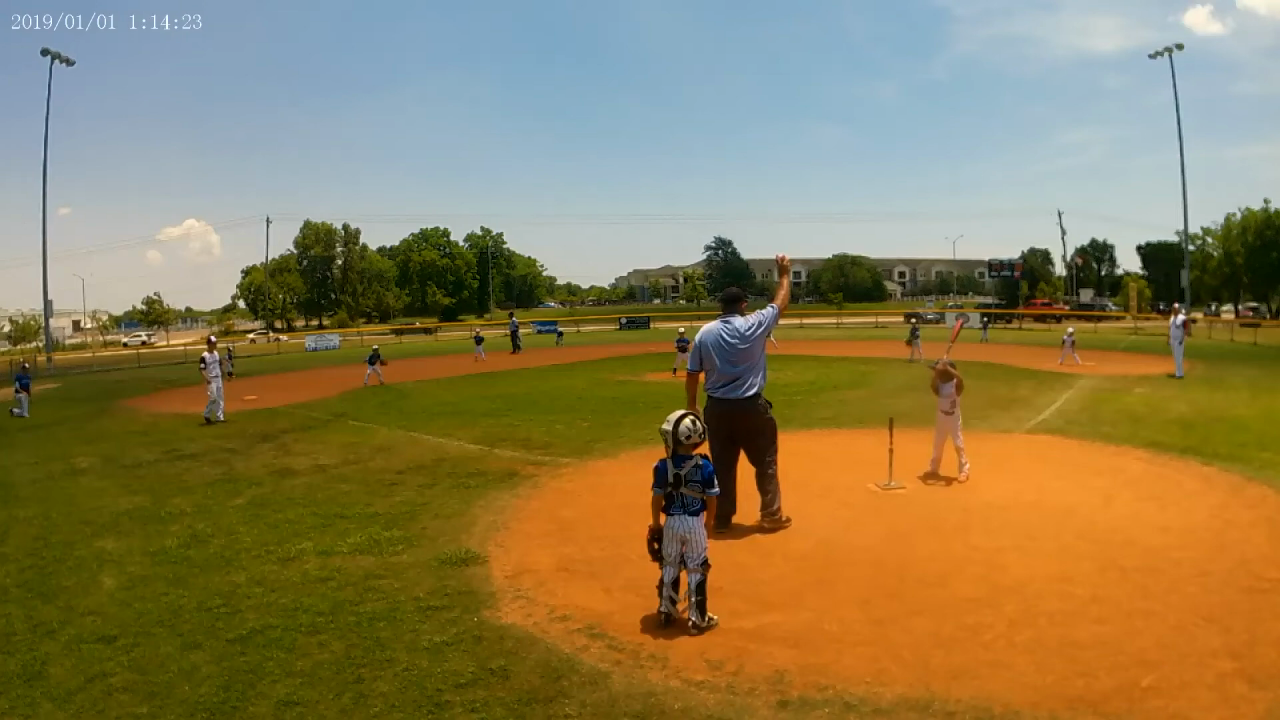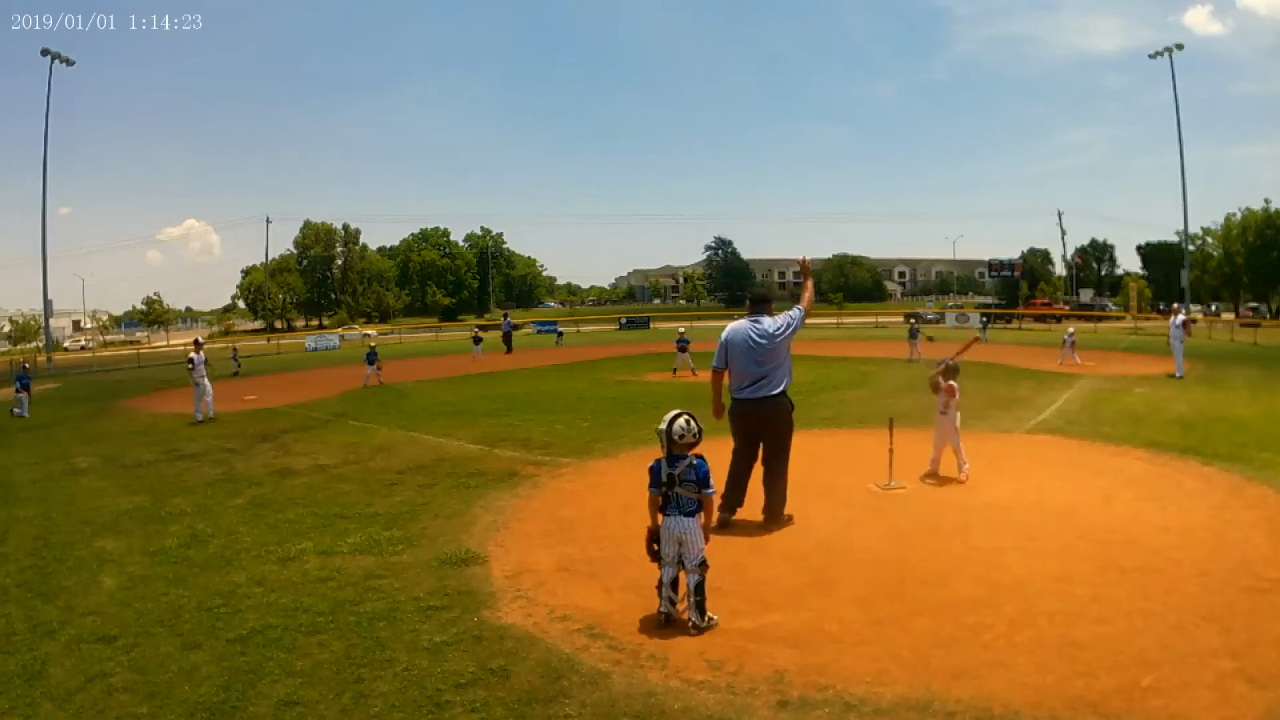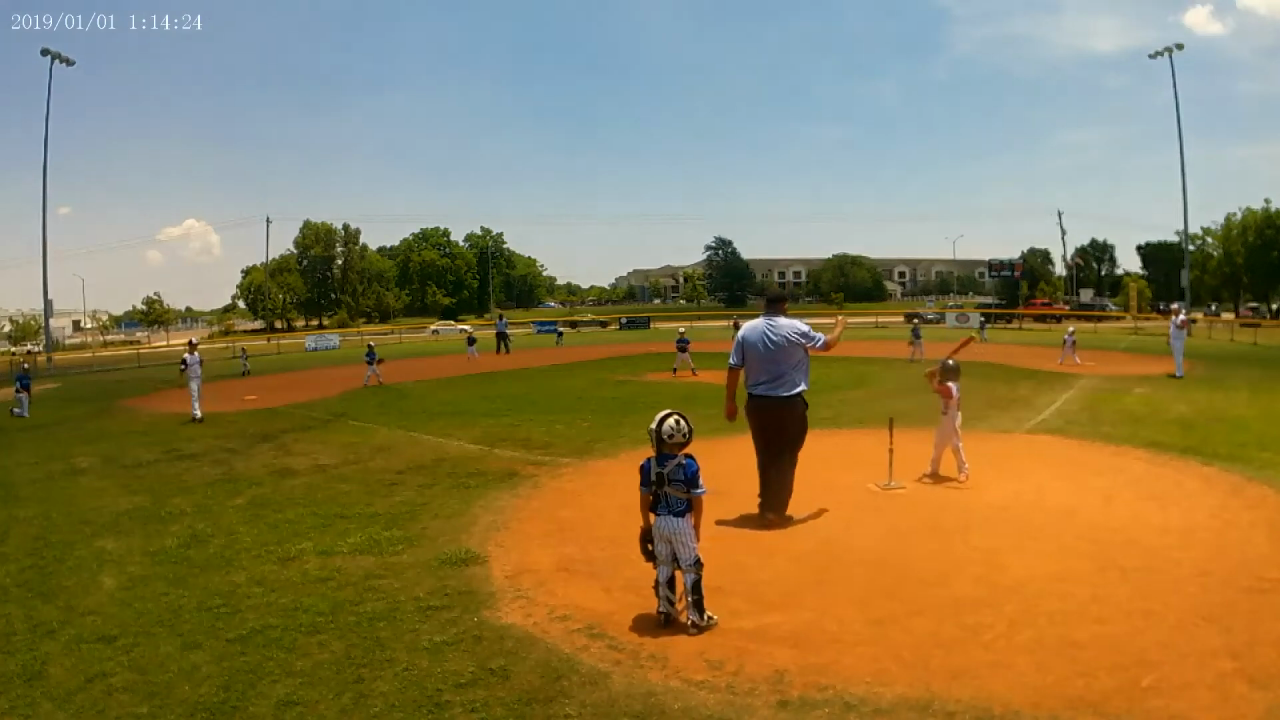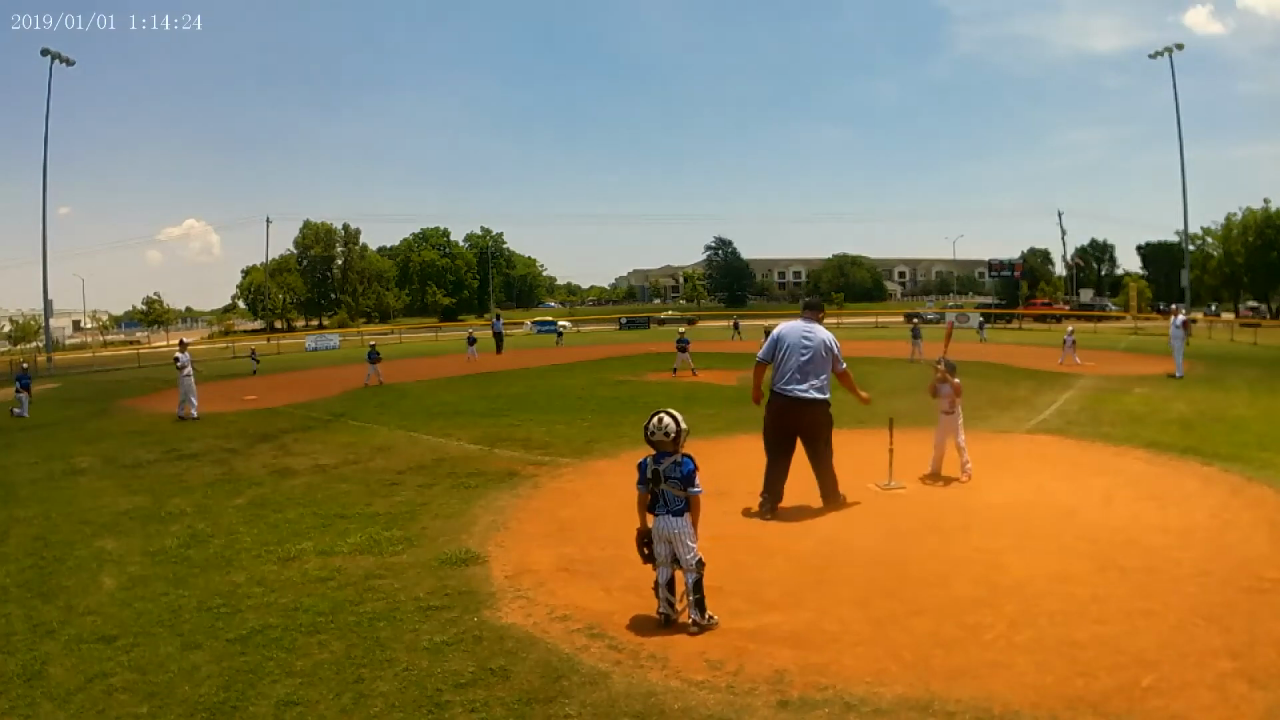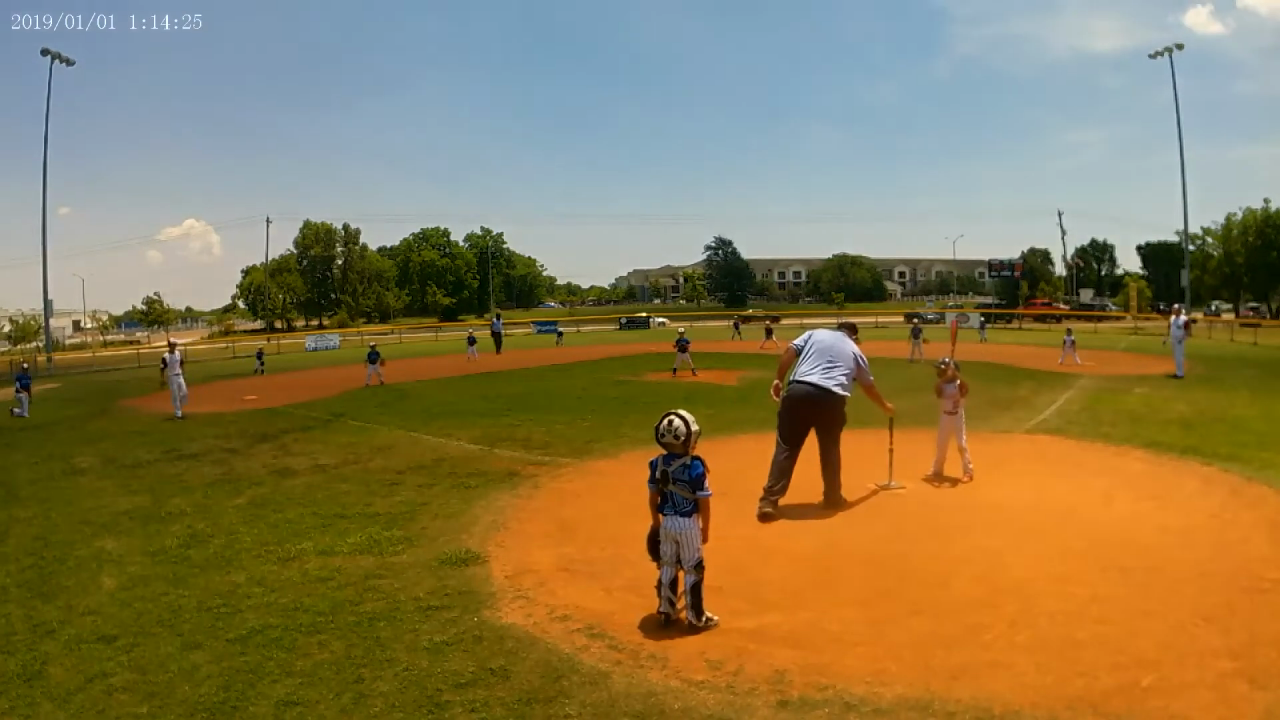
dt=0.5s
person 1, frame 1
left shoulder: (705, 332)
right shoulder: (753, 325)
left elbow: (692, 373)
right elbow: (781, 303)
left wrist: (691, 405)
right wrist: (784, 273)
left hip: (717, 408)
right hip: (750, 406)
left knee: (722, 465)
right knee: (765, 461)
left ankle: (722, 519)
right ankle: (771, 515)
person 1, frame 2
left shoulder: (731, 330)
right shoulder: (779, 326)
left elbow: (717, 370)
right elbow: (806, 305)
left wrist: (716, 400)
right wrist: (807, 276)
left hip: (741, 406)
right hip: (774, 406)
left knee: (741, 460)
right knee: (775, 462)
left ankle: (727, 511)
right ankle: (773, 516)
person 1, frame 3
left shoulder: (747, 329)
right shoulder: (795, 328)
left elbow: (734, 369)
right elbow: (827, 343)
left wrist: (730, 401)
right wrist: (840, 326)
left hip: (757, 403)
right hip: (789, 404)
left knee: (765, 457)
right knee: (785, 458)
left ankle: (767, 506)
right ankle: (774, 511)
person 1, frame 4
left shoulder: (782, 329)
right shoulder: (826, 337)
left elbow: (761, 362)
right elbow: (841, 373)
left wrist: (756, 389)
right wrist: (859, 394)
left hip: (781, 401)
right hip: (814, 404)
left knee: (777, 455)
right knee: (821, 454)
left ankle: (768, 505)
right ankle: (831, 497)
person 1, frame 5
left shoulder: (815, 334)
right shoulder: (854, 350)
left elbow: (790, 351)
right elbow: (869, 386)
left wrist: (778, 379)
right wrist: (884, 406)
left hip: (799, 392)
right hip: (831, 399)
left knee: (786, 447)
right knee: (830, 449)
left ankle: (769, 502)
right ankle: (833, 497)
person 2, frame 1
left shoulder: (663, 466)
right shoulder: (705, 466)
left elbow: (657, 499)
right elbow: (712, 500)
left wrist: (655, 524)
right wrist: (706, 524)
left hip: (672, 523)
right hip: (695, 523)
left knee: (669, 567)
right knee: (697, 570)
left ankle: (666, 612)
right ankle: (698, 619)
person 2, frame 2
left shoulder: (658, 466)
right shoulder: (700, 466)
left elbow: (653, 499)
right elbow: (707, 500)
left wrist: (654, 524)
right wrist: (707, 526)
left hip: (668, 523)
right hip: (692, 524)
left knee: (668, 568)
right knee: (695, 571)
left ankle: (666, 613)
right ankle: (698, 619)
person 2, frame 3
left shoulder: (649, 466)
right shoulder: (689, 466)
left elbow: (645, 499)
right elbow: (697, 500)
left wrist: (646, 524)
right wrist: (696, 526)
left hip: (659, 523)
right hip: (682, 523)
left knee: (663, 568)
right knee: (691, 570)
left ankle: (665, 612)
right ankle: (697, 618)
person 2, frame 4
left shoulder: (646, 464)
right shoulder: (686, 464)
left elbow: (642, 499)
right elbow: (694, 500)
left wrist: (643, 526)
right wrist: (694, 526)
left hip: (658, 523)
right hip: (681, 523)
left knee: (663, 569)
right knee: (693, 568)
left ankle: (666, 612)
right ankle: (699, 617)
person 2, frame 5
left shoulder: (657, 464)
right shoulder: (696, 467)
left elbow: (653, 498)
right elbow: (704, 502)
left wrist: (655, 523)
right wrist: (706, 528)
left hip: (667, 523)
right hip: (688, 524)
left knee: (667, 567)
right knee: (693, 570)
left ankle: (666, 611)
right ankle: (696, 617)
